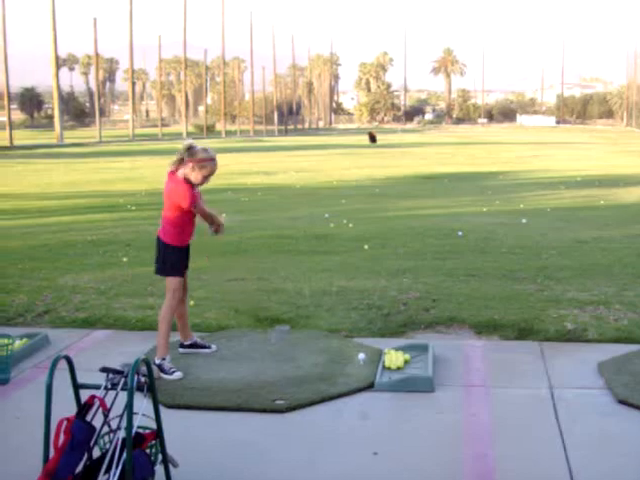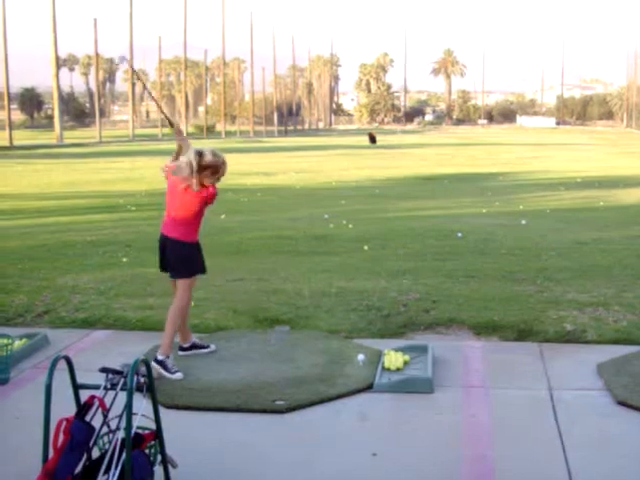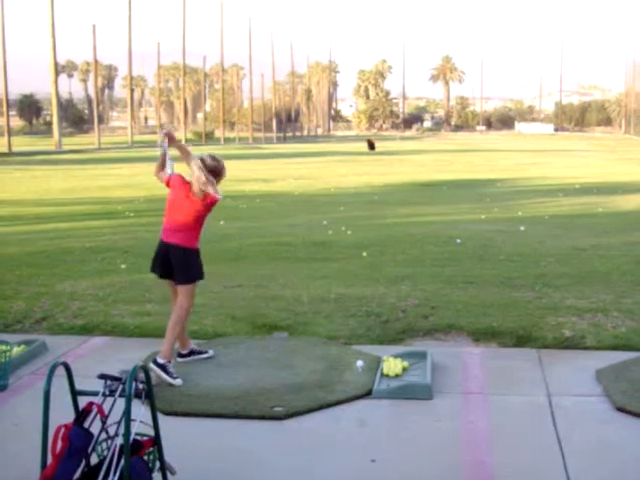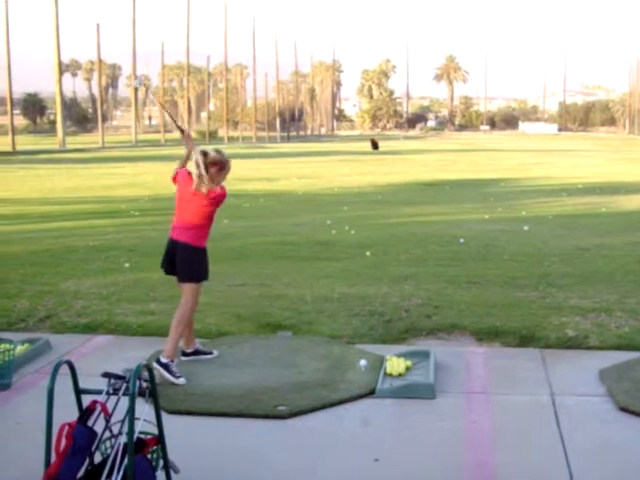
dt=0.2s
person 1, frame 1
left shoulder: (185, 177)
right shoulder: (182, 190)
left elbow: (199, 208)
right elbow: (202, 212)
left wrist: (212, 218)
right wrist: (217, 221)
left hip: (180, 243)
right hip: (171, 245)
left knee: (181, 292)
right knee: (172, 297)
left ankle: (187, 340)
right ankle: (161, 358)
person 1, frame 2
left shoulder: (175, 178)
right shoulder: (209, 193)
left elbow: (171, 166)
left wrist: (180, 145)
right wrist: (184, 140)
left hip: (167, 240)
right hip: (185, 245)
left knee: (181, 293)
right knee: (183, 298)
left ankle: (186, 342)
right ankle: (162, 355)
person 1, frame 3
left shoulder: (176, 182)
right shoulder: (212, 199)
left elbow: (158, 172)
right elbow: (194, 164)
left wrist: (167, 147)
right wrist: (178, 145)
left hip: (165, 247)
right hip: (185, 252)
left knee: (179, 301)
right knee: (183, 305)
left ankle: (185, 348)
right ankle: (163, 359)
person 1, frame 4
left shoulder: (183, 178)
right shoulder: (219, 194)
right elbow: (211, 185)
left wrist: (189, 150)
right wrist: (192, 146)
left hip: (175, 244)
right hip: (193, 250)
left knee: (189, 300)
right knee: (188, 303)
left ankle: (190, 347)
right ankle: (166, 358)
